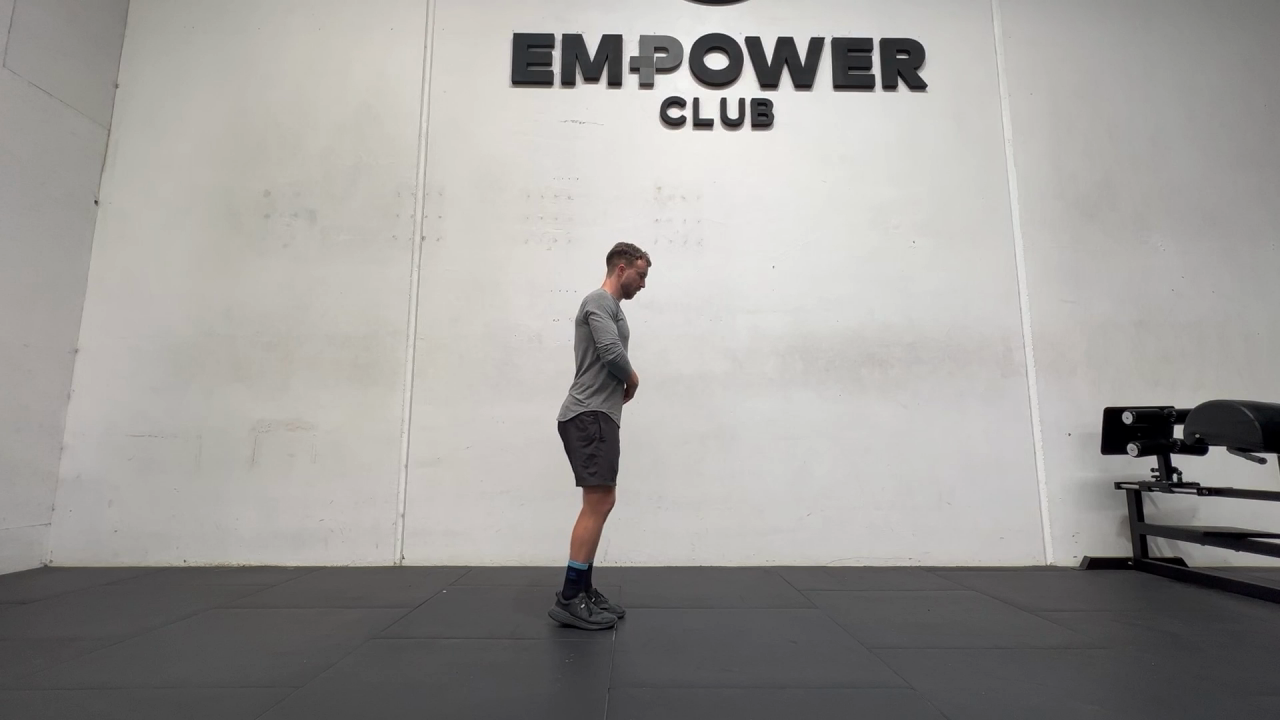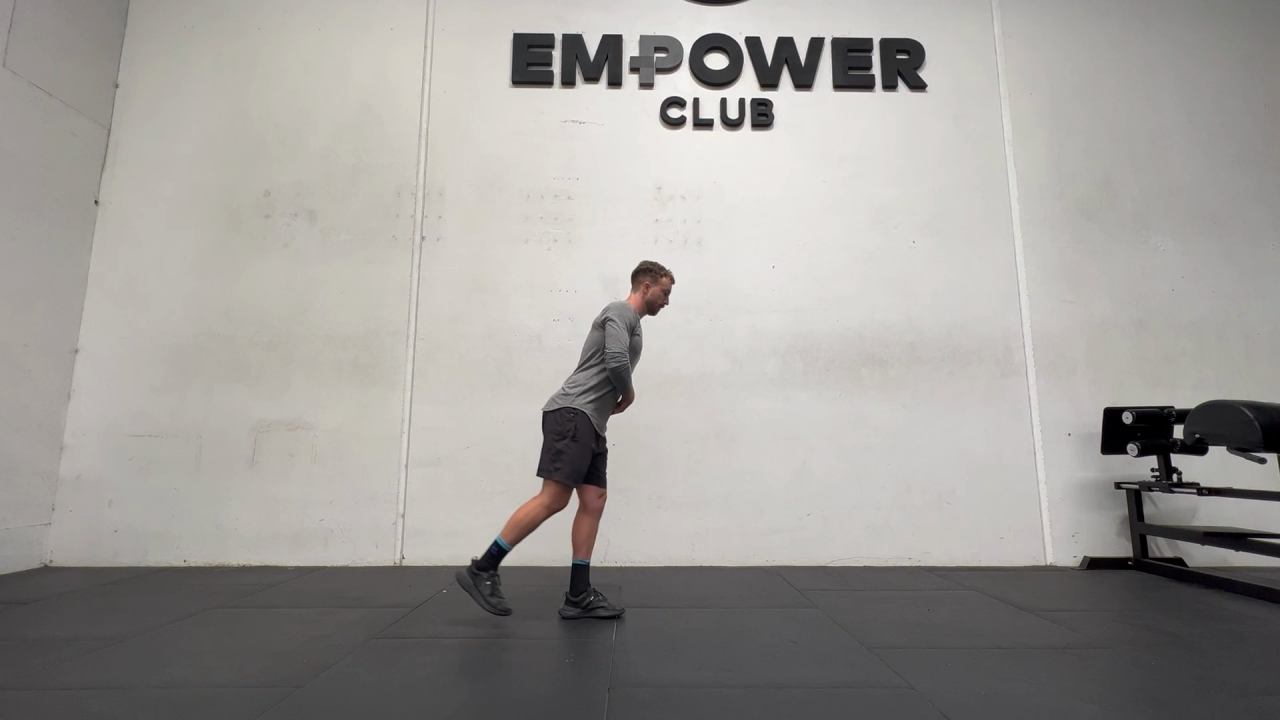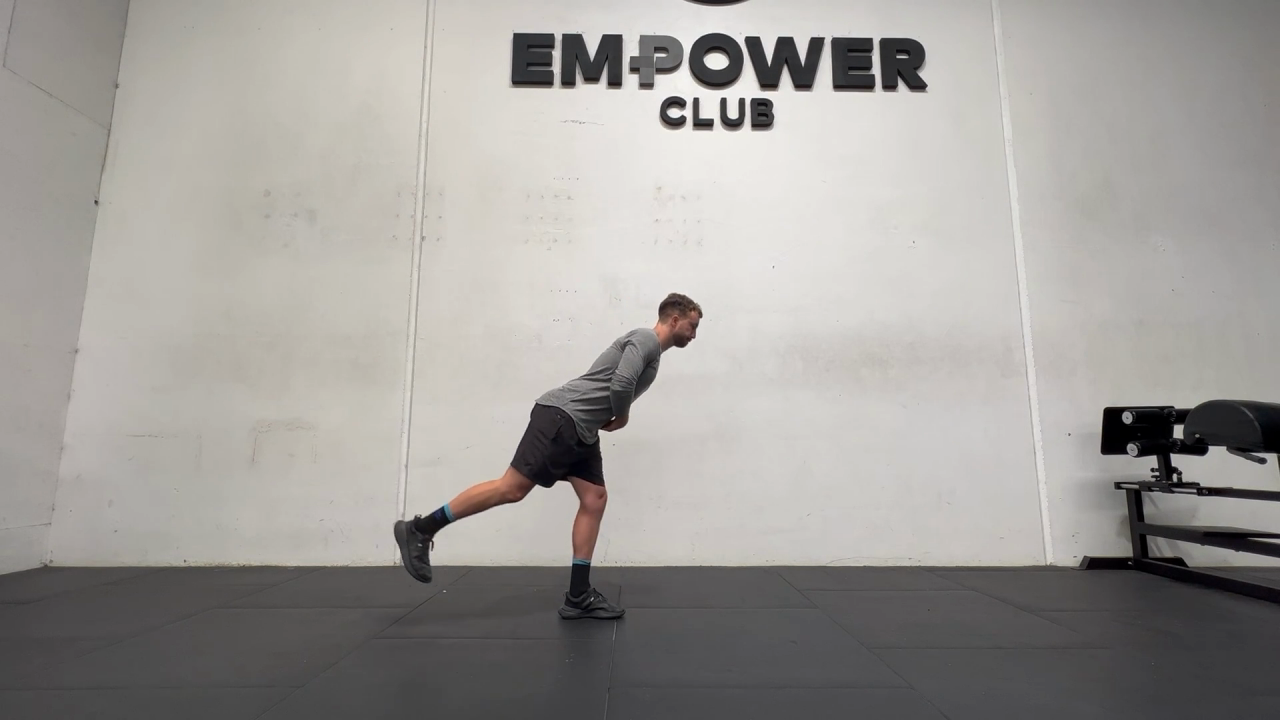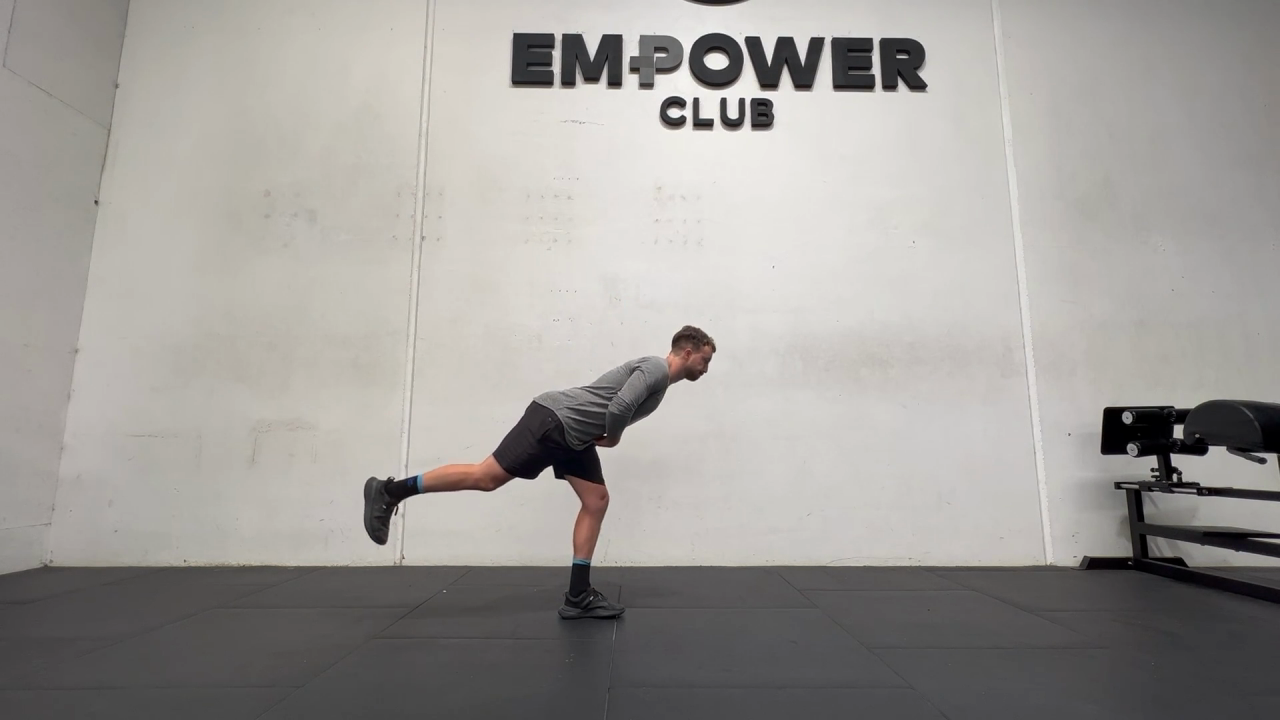
dt=0.7s
person 1, frame 1
left shoulder: (609, 307)
right shoulder: (600, 301)
right elbow: (612, 354)
left wrist: (625, 382)
right wrist: (632, 380)
left hip: (600, 416)
right hip: (589, 416)
left knee: (600, 504)
right knee: (598, 502)
left ankle: (582, 591)
right ankle: (570, 598)
person 1, frame 2
left shoulder: (630, 321)
right shoulder: (621, 312)
right elbow: (616, 362)
left wrist: (619, 397)
right wrist: (629, 394)
left hip: (591, 422)
right hip: (572, 414)
left knee: (593, 501)
right knee: (552, 499)
left ankle: (579, 594)
right ankle: (482, 570)
person 1, frame 3
left shoulder: (651, 352)
right shoulder: (645, 340)
right elbow: (621, 384)
left wrist: (615, 417)
right wrist: (623, 417)
left hip: (582, 430)
right hip: (561, 417)
left knee: (595, 500)
right knee: (511, 489)
left ankle: (578, 595)
right ankle: (420, 530)
person 1, frame 4
left shoulder: (657, 379)
right shoulder: (656, 369)
right elbow: (619, 407)
left wrist: (606, 436)
right wrist: (613, 437)
left hip: (573, 435)
right hip: (553, 421)
left knee: (596, 502)
right knee: (485, 477)
left ankle: (578, 595)
right ankle: (391, 491)
